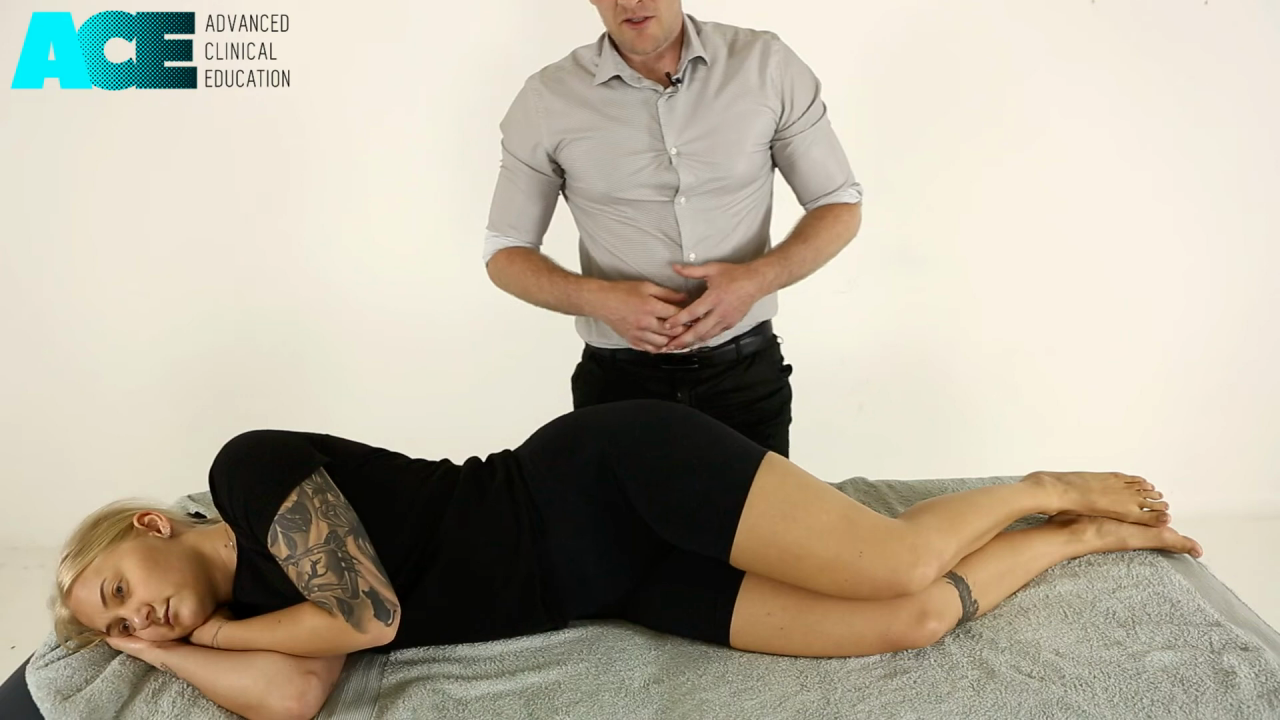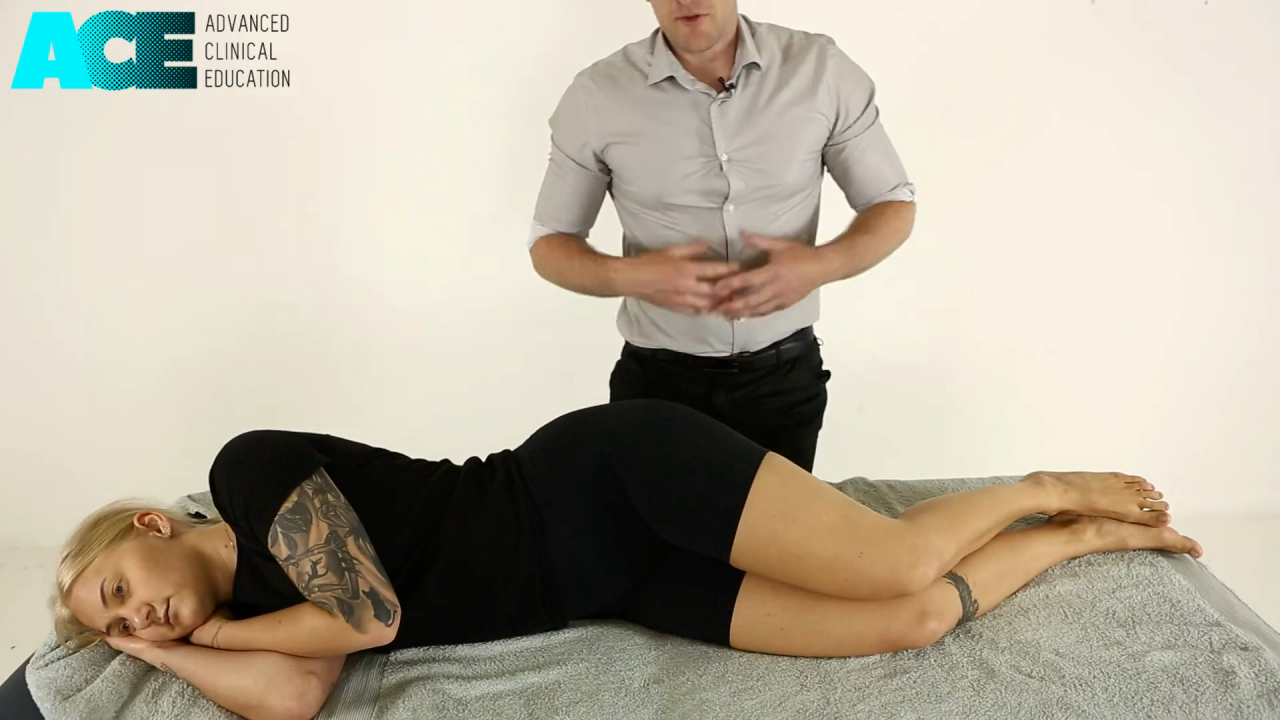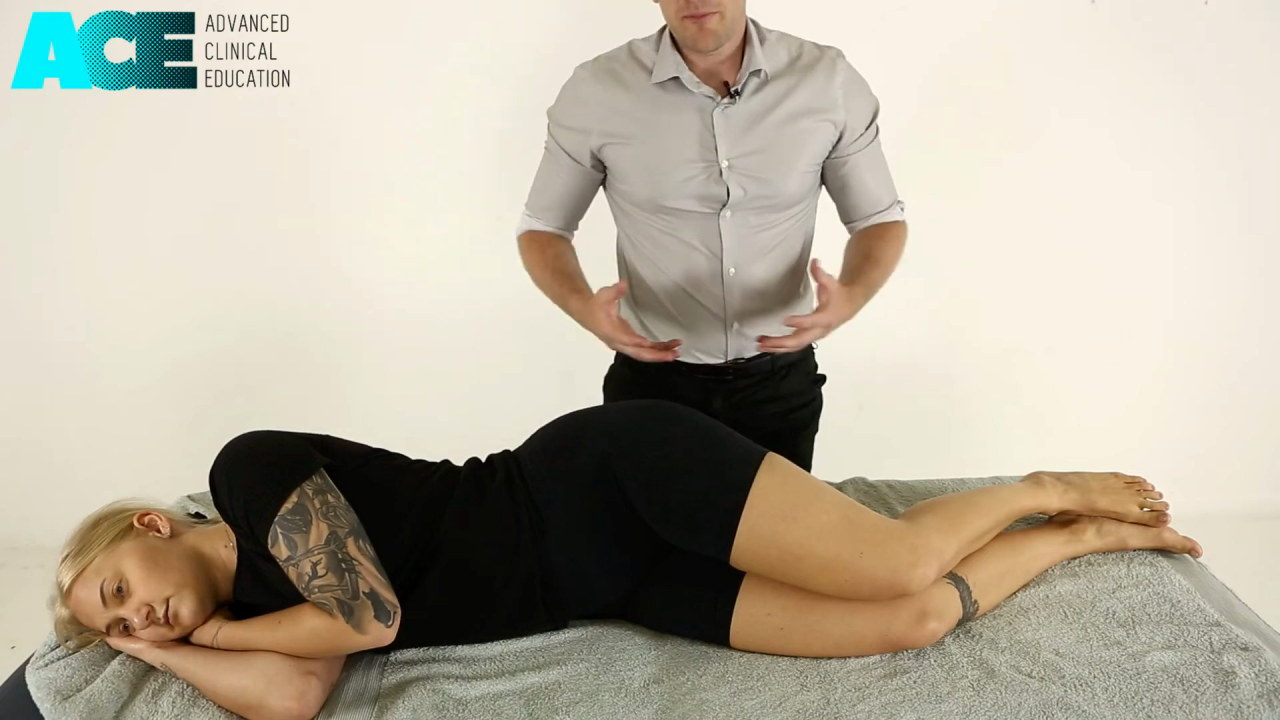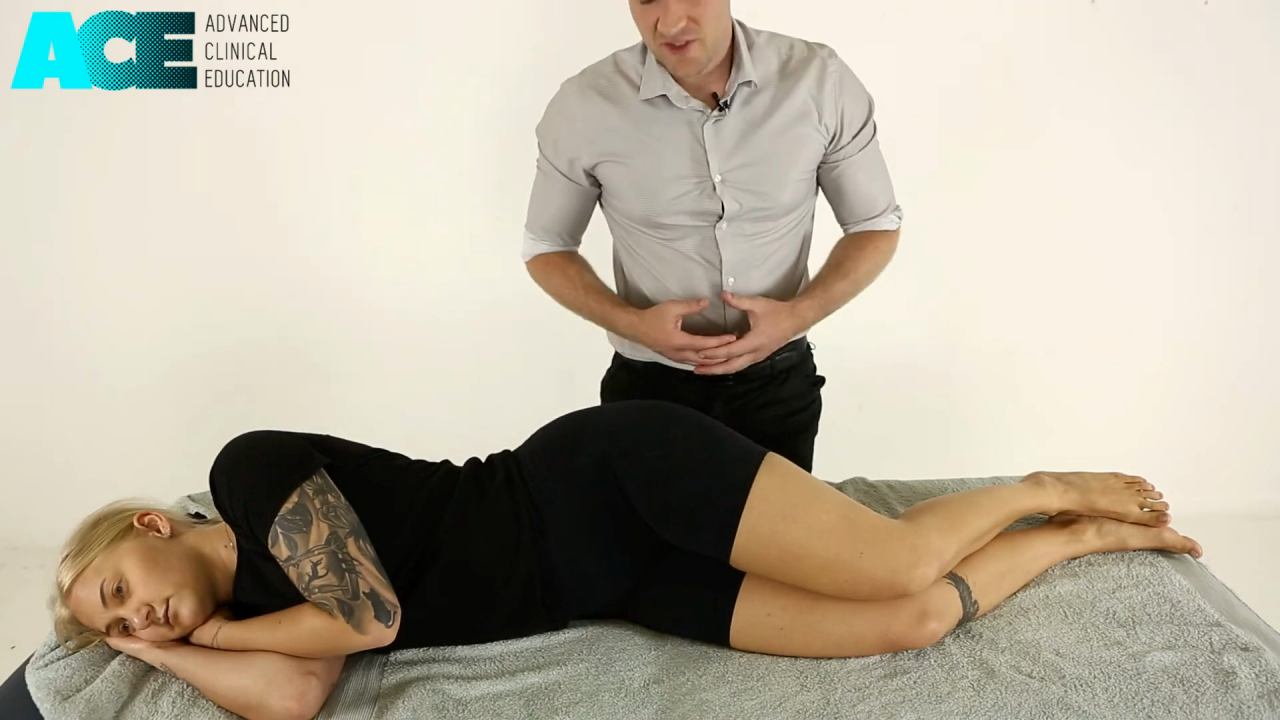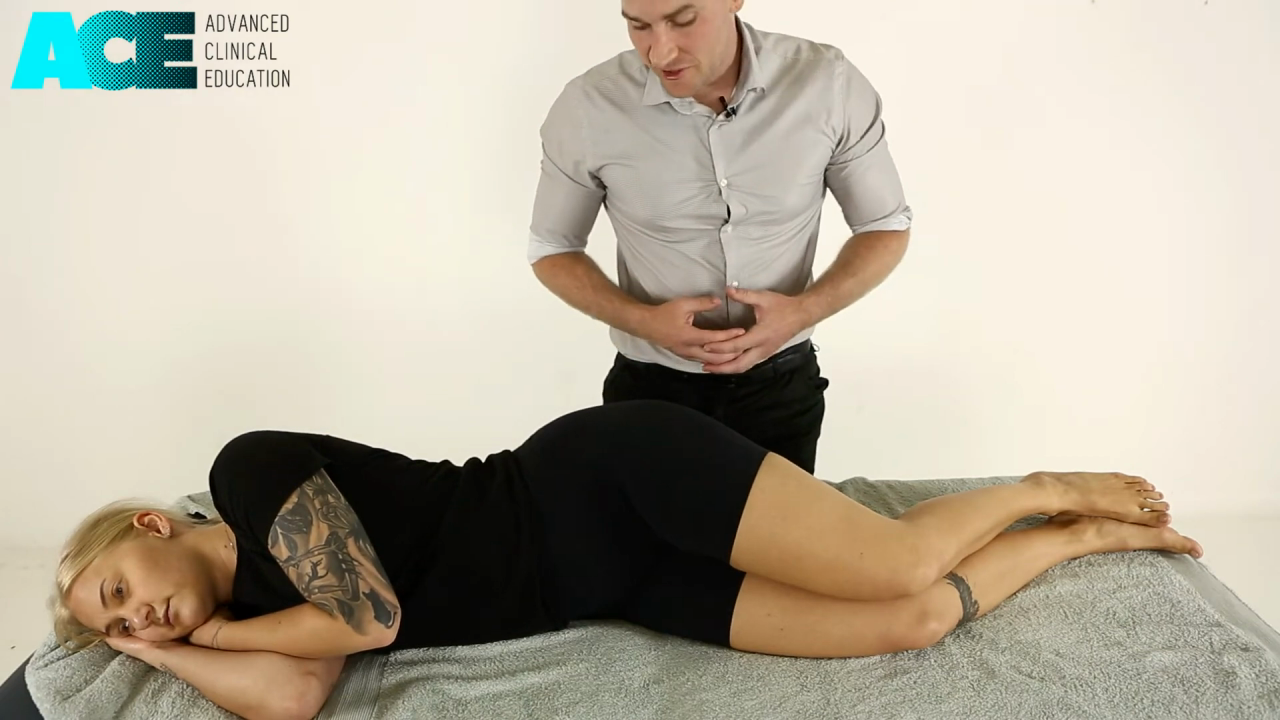
dt=0.4s
person 1, frame 1
left shoulder: (252, 470)
right shoulder: (265, 606)
left elbow: (374, 613)
left wrist: (213, 624)
left hip: (616, 474)
right hip: (622, 583)
left knee: (901, 570)
right knee: (910, 620)
left ankle: (1049, 488)
right ankle: (1086, 535)
person 1, frame 2
left shoulder: (250, 469)
right shoulder: (264, 600)
left elbow: (376, 613)
left wrist: (226, 625)
left hip: (614, 475)
right hip: (622, 587)
left knee: (899, 571)
right knee: (913, 620)
left ankle: (1047, 491)
right ankle: (1083, 539)
person 1, frame 3
left shoulder: (251, 470)
right shoulder: (265, 605)
left elbow: (373, 615)
left wrist: (214, 625)
left hip: (612, 472)
right hip: (621, 583)
left knee: (900, 570)
right knee: (911, 620)
left ankle: (1051, 489)
right ankle: (1086, 536)
person 1, frame 4
left shoulder: (250, 471)
right shoulder: (265, 603)
left elbow: (375, 615)
left wrist: (225, 622)
left hip: (614, 476)
right hip: (623, 588)
left knee: (900, 571)
right knee: (912, 621)
left ankle: (1050, 490)
right ankle: (1084, 538)
person 1, frame 5
left shoulder: (251, 470)
right shoulder: (264, 604)
left elbow: (373, 615)
left wrist: (213, 625)
left hip: (609, 474)
right hip: (621, 584)
left knee: (900, 571)
right knee: (911, 621)
left ankle: (1051, 490)
right ankle: (1085, 536)
person 2, frame 1
left shoulder: (767, 65)
right shoulder: (547, 100)
left elbow: (840, 206)
right elbow: (505, 253)
left wrist: (759, 278)
right wrist: (598, 298)
left hip: (746, 371)
right hip: (619, 379)
person 2, frame 2
left shoulder: (821, 70)
right shoulder: (596, 95)
left elbow: (895, 206)
right elbow: (549, 244)
left wrist: (823, 263)
right wrist: (628, 277)
left hip: (784, 375)
right hip: (657, 379)
person 2, frame 3
left shoulder: (828, 82)
right shoulder: (596, 91)
left elbow: (880, 218)
right elbow: (542, 228)
left wrist: (853, 298)
right wrist: (581, 307)
left hip: (780, 381)
right hip: (651, 380)
person 2, frame 4
left shoulder: (821, 81)
right shoulder: (583, 105)
left elbow: (875, 226)
right elbow: (546, 248)
left wrist: (798, 315)
right wrist: (632, 323)
left hip: (778, 383)
right hip: (648, 386)
person 2, frame 5
left shoulder: (828, 84)
right shoulder: (587, 107)
left elbow: (887, 227)
right elbow: (551, 250)
left wrist: (804, 310)
right wrist: (643, 321)
left hip: (782, 385)
right hip: (651, 388)
